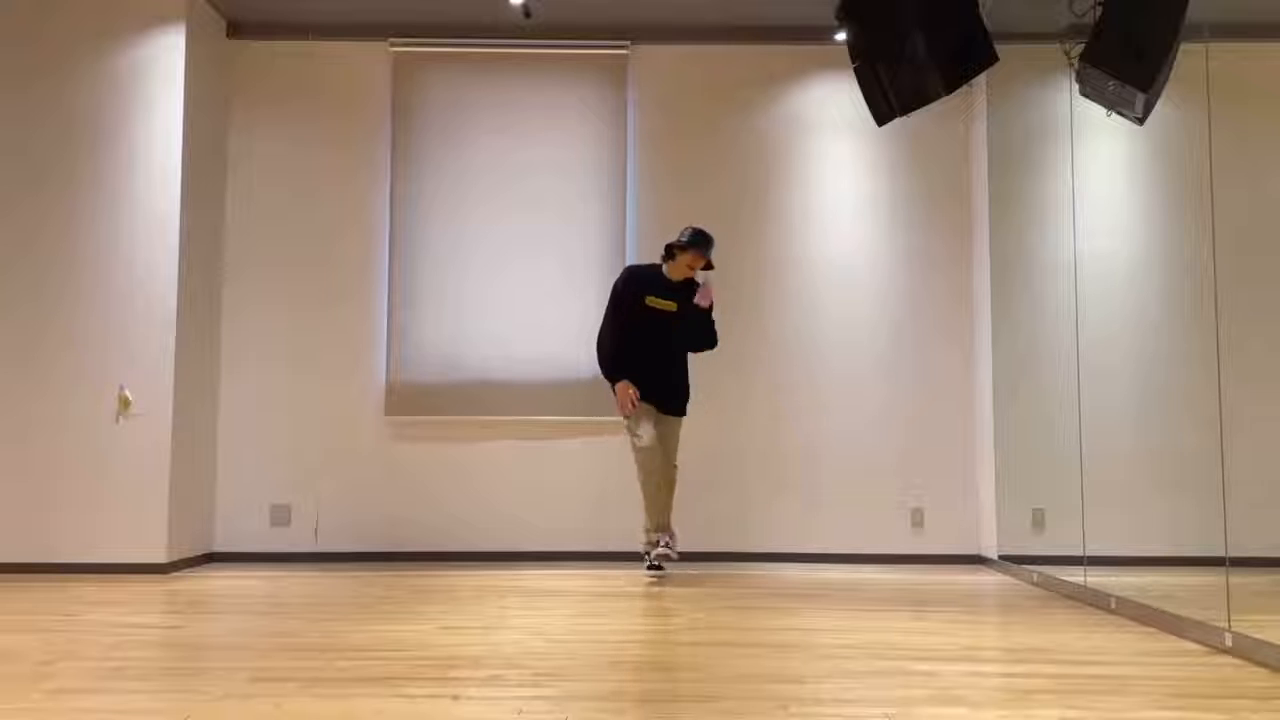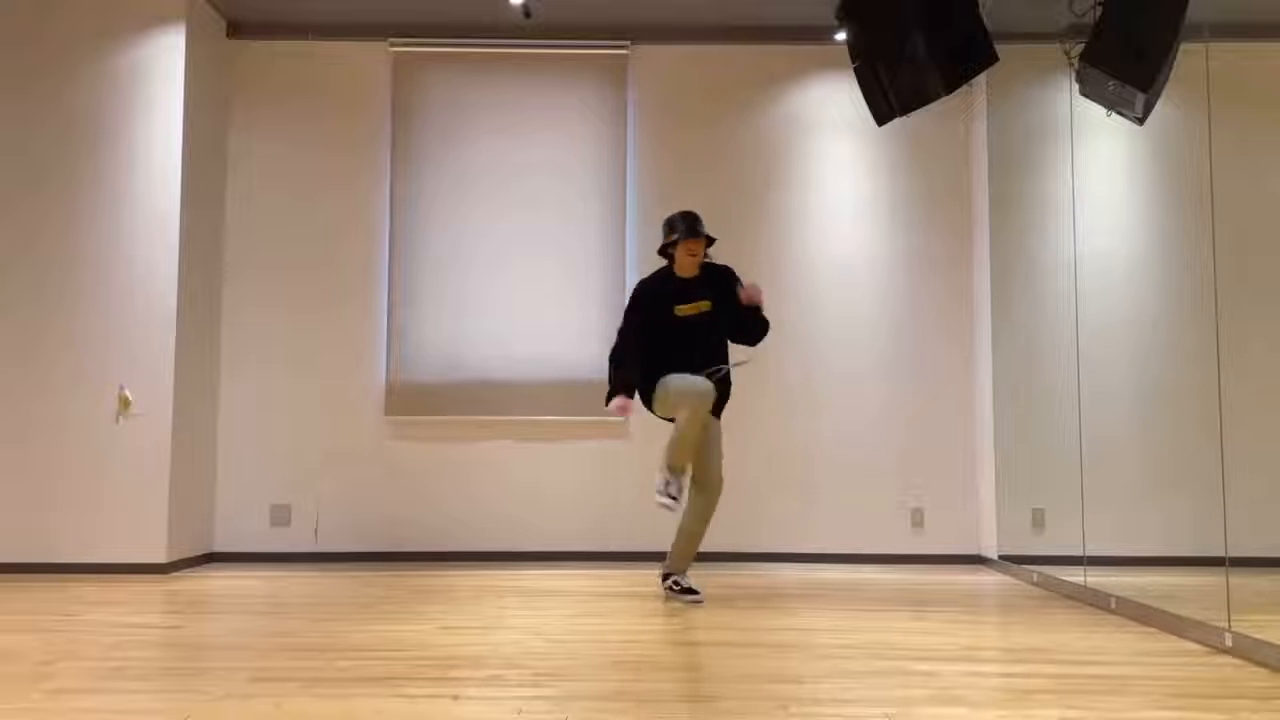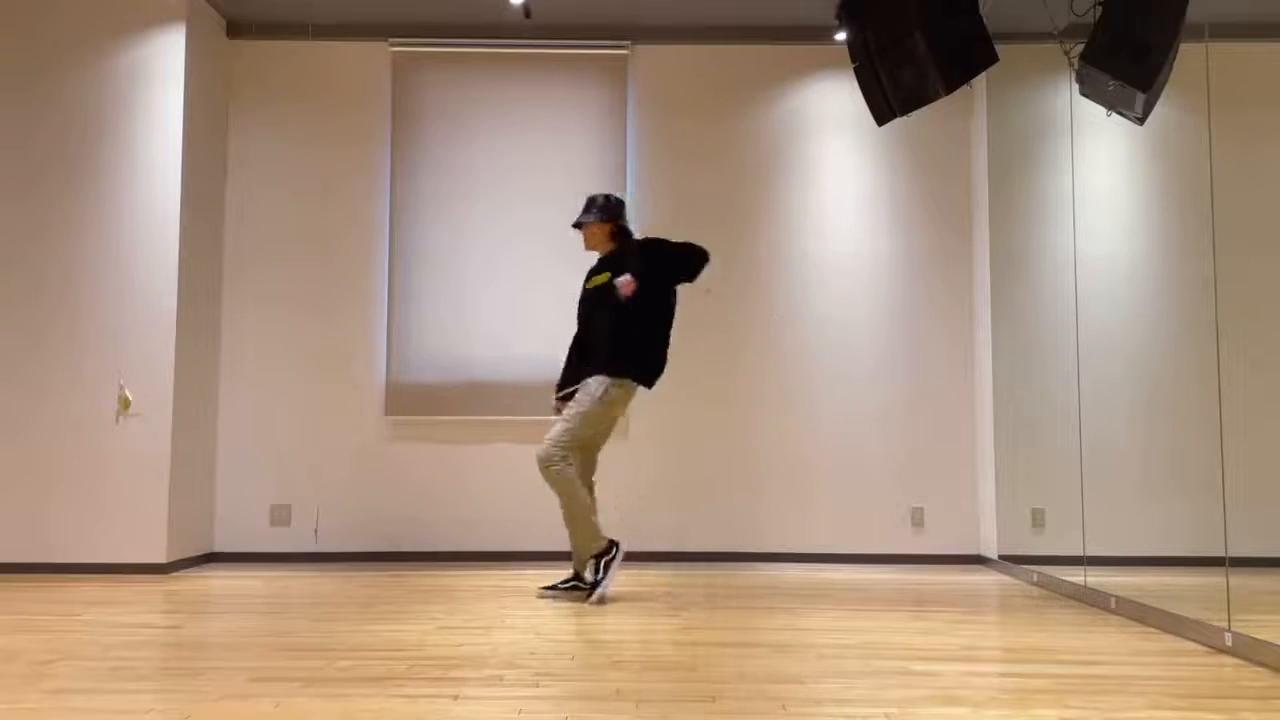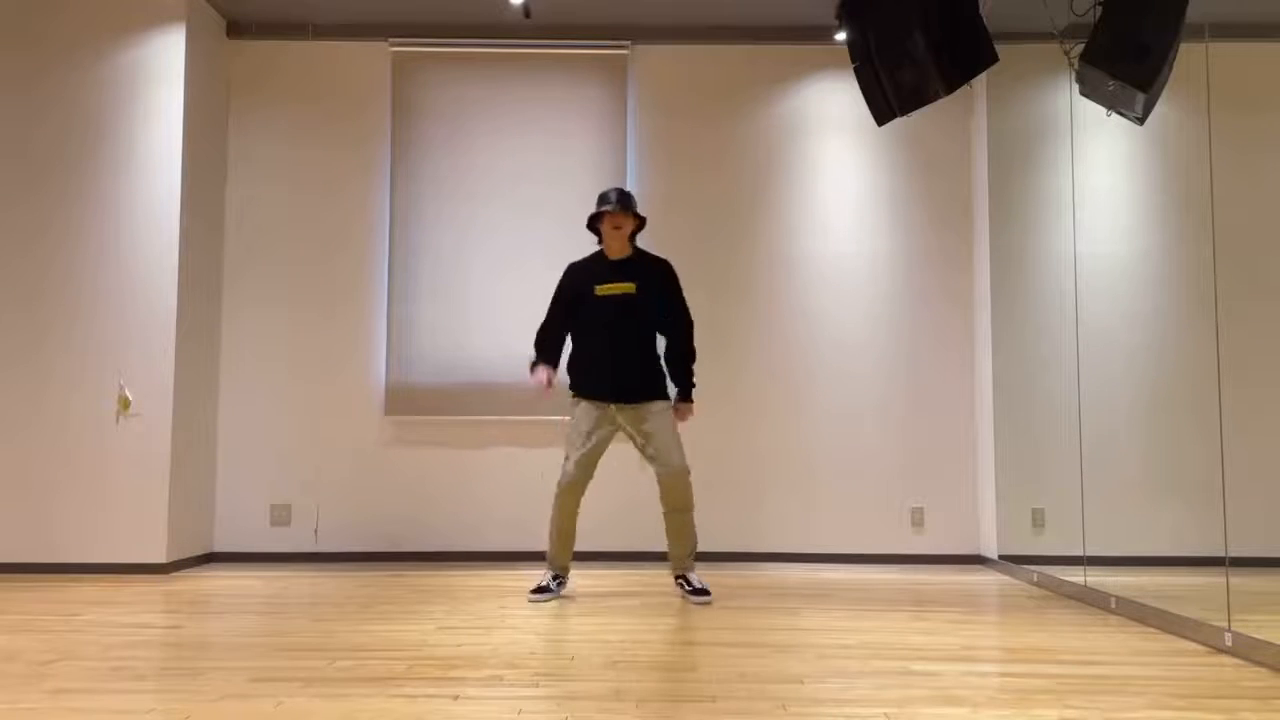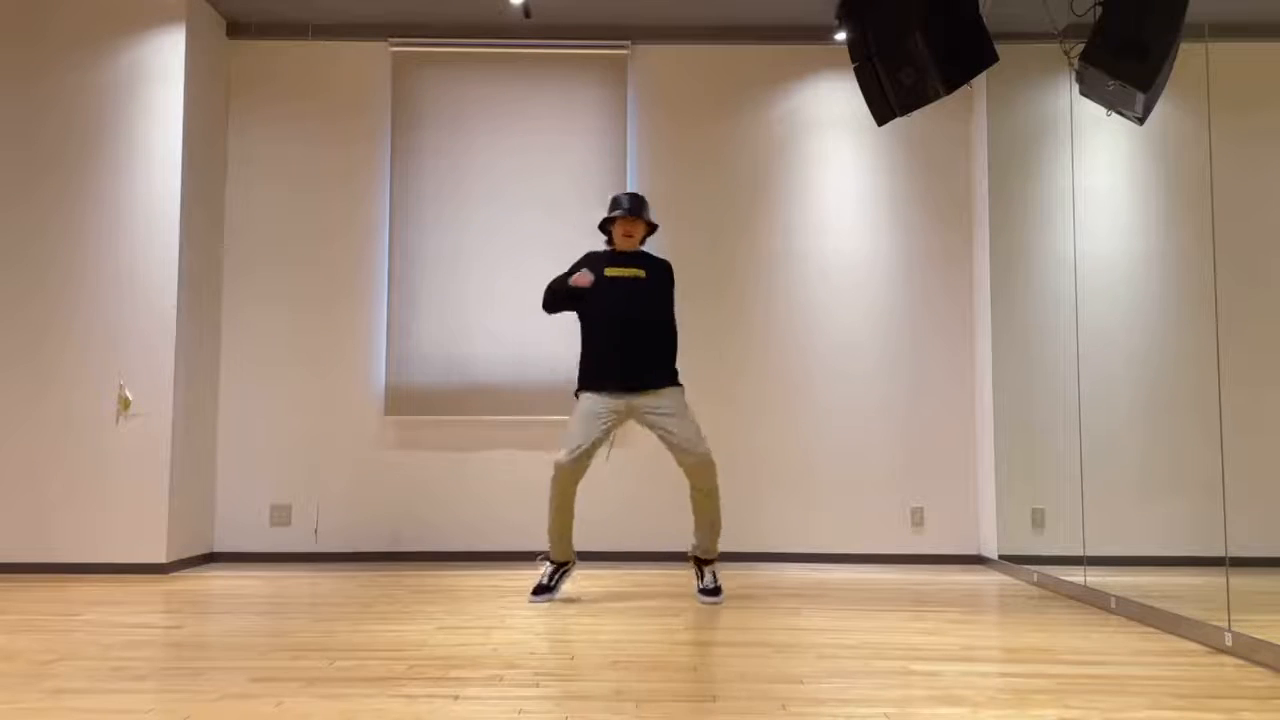
dt=1s
person 1, frame 1
left shoulder: (697, 294)
right shoulder: (634, 279)
left elbow: (702, 344)
right elbow: (609, 334)
left wrist: (703, 313)
right wrist: (617, 378)
left hip: (672, 394)
right hip: (635, 388)
left knee: (667, 468)
right knee: (647, 446)
left ankle: (656, 542)
right ankle: (660, 535)
person 1, frame 2
left shoulder: (723, 280)
right shoulder: (651, 291)
left elbow: (750, 334)
right elbow: (627, 347)
left wrist: (752, 307)
right wrist: (620, 392)
left hip: (708, 399)
right hip: (664, 387)
left knee: (710, 486)
right knee: (699, 390)
left ankle: (675, 573)
right ankle: (672, 472)
person 1, frame 3
left shoulder: (642, 255)
right shoulder: (594, 275)
left elbow: (695, 259)
left wrist: (641, 278)
right wrist: (563, 391)
left hip: (618, 378)
right hip: (593, 379)
left knee: (551, 455)
right knee: (576, 471)
left ankle: (602, 549)
right ankle: (584, 573)
person 1, frame 4
left shoulder: (657, 271)
right shoulder: (580, 274)
left elbow: (680, 333)
right elbow: (554, 326)
left wrist: (684, 390)
right wrist: (544, 363)
left hip: (648, 398)
right hip: (592, 398)
left knee: (676, 477)
right knee: (571, 481)
left ankle: (684, 571)
right ankle: (556, 572)
person 1, frame 5
left shoulder: (659, 271)
right shoulder: (591, 263)
right elbow: (551, 302)
left wrist: (672, 377)
right wrist: (568, 284)
left hip: (656, 389)
right hip: (599, 391)
left knee: (701, 463)
right knee: (566, 469)
left ankle: (705, 560)
right ankle: (559, 560)
